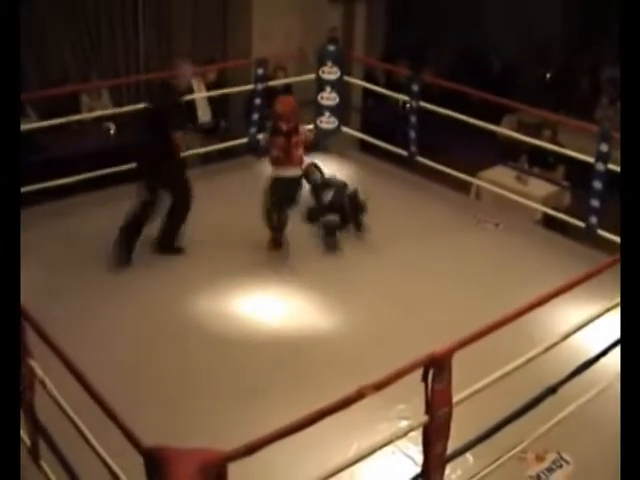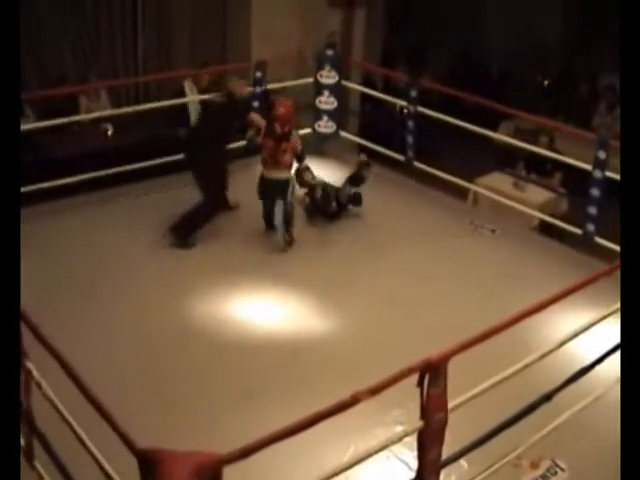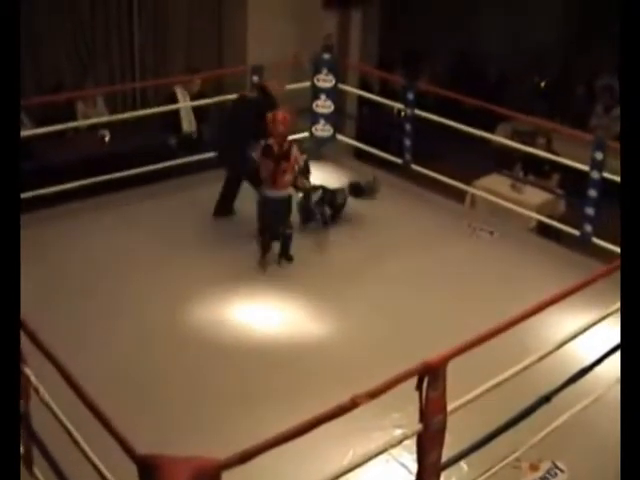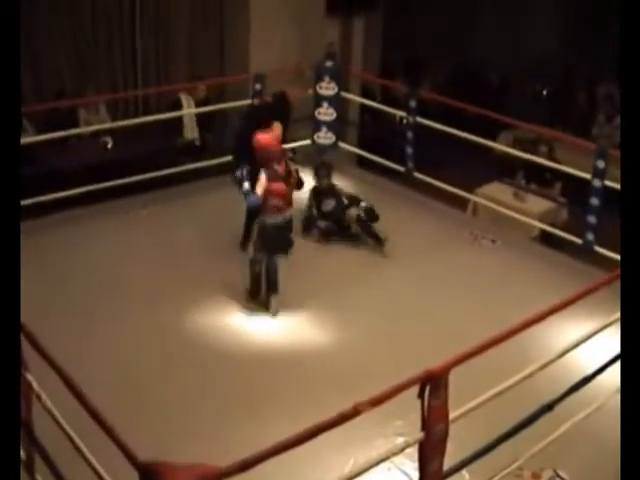
dt=0.4s
person 1, frame 1
left shoulder: (161, 93)
right shoulder: (173, 103)
right elbow: (177, 136)
right wrist: (184, 154)
left hip: (148, 157)
right hip: (164, 159)
left knee: (149, 199)
right knee: (183, 198)
left ankle: (125, 243)
right ankle: (166, 243)
person 1, frame 2
left shoulder: (214, 102)
right shoulder: (234, 105)
left hip: (195, 148)
right hip: (204, 154)
left knee: (219, 174)
right knee: (214, 198)
left ankle: (221, 203)
right ankle: (181, 231)
person 1, frame 3
left shoulder: (247, 96)
right shoulder: (268, 101)
left hip: (226, 146)
right hip: (243, 149)
left knee: (235, 174)
left ankle: (222, 208)
person 1, frame 4
left shoulder: (271, 102)
right shoulder: (282, 108)
right elbow: (276, 130)
left hip: (242, 150)
right hip: (251, 156)
left ankle: (247, 239)
person 2, frame 1
left shoulder: (272, 131)
right shoulder: (300, 130)
left hip: (279, 178)
right hip: (296, 177)
left knee: (271, 209)
right knee: (284, 210)
left ankle: (276, 236)
right ankle: (277, 237)
person 2, frame 2
left shoulder: (265, 130)
right shoulder: (292, 135)
right elbow: (300, 158)
left hip: (267, 177)
right hip: (284, 179)
left knee: (268, 204)
right knee: (288, 205)
left ankle: (269, 226)
right ankle: (287, 233)
person 2, frame 3
left shoulder: (264, 148)
right shoulder: (293, 149)
left hip: (267, 196)
right hip: (285, 196)
left knee: (265, 228)
right knee: (286, 226)
left ankle: (265, 255)
right ankle: (284, 255)
person 2, frame 4
left shoulder: (266, 174)
right shoulder: (288, 166)
left elbow: (254, 202)
right elbow: (299, 185)
left hip: (268, 223)
right hip: (286, 222)
left knee: (257, 259)
right knee: (270, 258)
left ankle: (256, 293)
right ankle: (271, 298)
